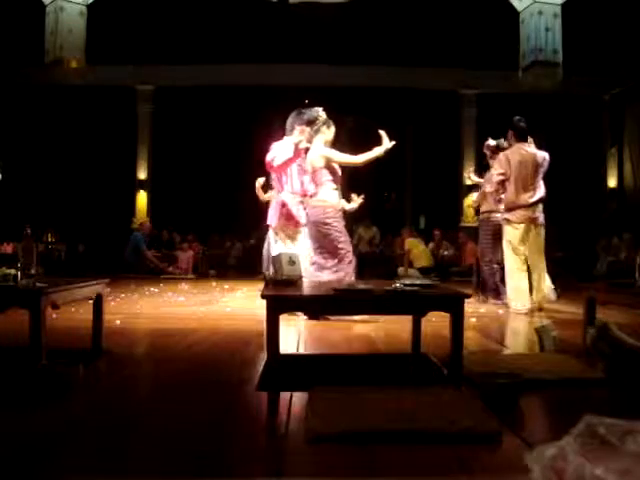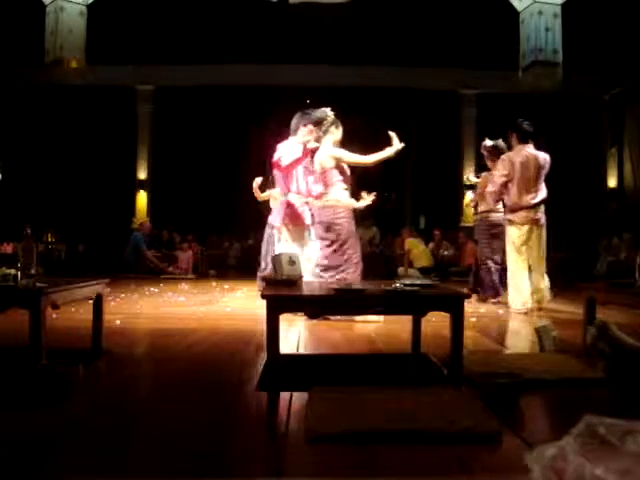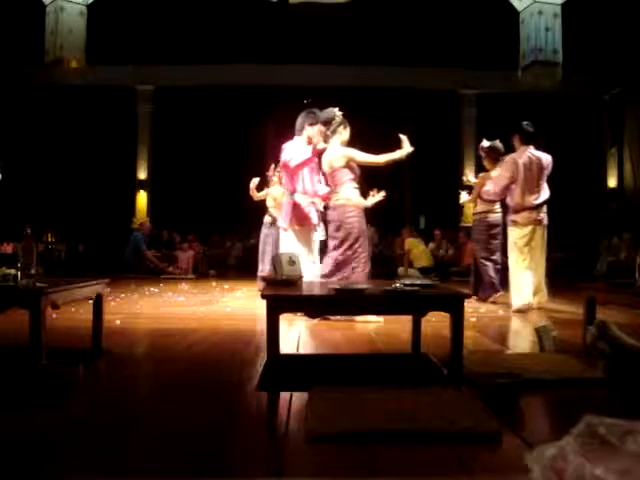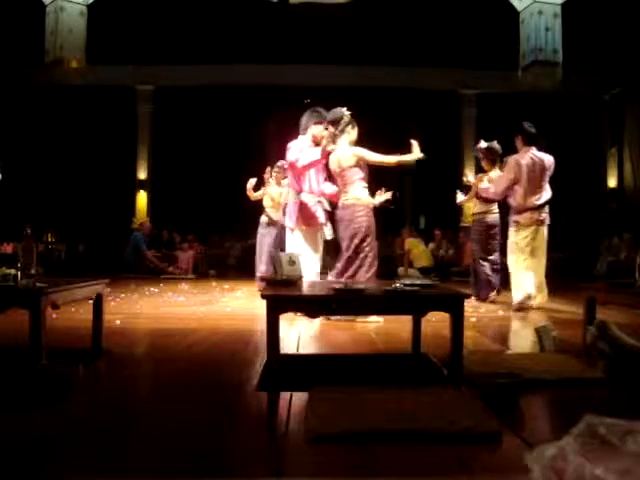
dt=0.1s
person 1, frame 1
left shoulder: (505, 157)
right shoulder: (541, 156)
left elbow: (494, 188)
left wrist: (500, 202)
right wrist: (532, 146)
left hip: (514, 215)
right hip: (535, 213)
left knee: (515, 261)
right knee: (536, 259)
left ankle: (520, 303)
right ankle: (541, 297)
person 1, frame 2
left shoulder: (508, 159)
right shoulder: (542, 158)
left elbow: (495, 189)
left wrist: (492, 200)
right wrist: (531, 148)
left hip: (516, 215)
right hip: (537, 214)
left knee: (516, 261)
right knee: (537, 259)
left ankle: (520, 302)
right ankle: (539, 296)
person 1, frame 3
left shoulder: (512, 160)
right shoulder: (545, 159)
left elbow: (497, 190)
left wrist: (484, 190)
right wrist: (529, 151)
left hip: (519, 216)
right hip: (539, 214)
left knee: (518, 259)
right knee: (537, 259)
left ankle: (522, 299)
right ankle: (537, 297)
person 1, frame 4
left shoulder: (515, 161)
right shoulder: (548, 160)
left elbow: (499, 190)
left wrist: (482, 188)
right wrist: (531, 152)
left hip: (521, 216)
right hip: (541, 215)
left knee: (518, 259)
right knee: (537, 259)
left ankle: (523, 293)
right ankle: (537, 297)
person 2, frame 1
left shoulder: (301, 153)
right shoulder: (280, 146)
left elbow: (307, 184)
right elbow: (272, 163)
right wrist: (295, 147)
left hip: (299, 211)
right hip: (285, 210)
left knee: (301, 259)
person 2, frame 2
left shoulder: (307, 153)
right shoulder: (285, 147)
right elbow: (279, 163)
right wrist: (303, 147)
left hip: (304, 211)
right hip: (290, 211)
left knee: (306, 260)
right knee: (297, 260)
person 2, frame 3
left shoulder: (310, 152)
right shoulder: (291, 147)
left elbow: (318, 186)
right elbow: (288, 163)
right wrist: (313, 149)
left hip: (310, 211)
right hip: (296, 210)
left knee: (309, 262)
right knee: (300, 261)
person 2, frame 4
left shoulder: (315, 150)
right shoulder: (296, 146)
right elbow: (295, 164)
right wrist: (322, 150)
left hip: (316, 210)
right hip: (303, 210)
left knee: (313, 261)
right knee: (305, 261)
person 3, frame 1
left shoulder: (313, 154)
right shoulder: (323, 152)
right elbow: (357, 160)
right wrist: (382, 149)
left hip: (319, 210)
right hip: (327, 211)
left knee: (322, 260)
right knee: (343, 257)
person 3, frame 2
left shoulder: (320, 155)
right shoulder: (333, 153)
right elbow: (367, 160)
left wrist: (356, 203)
right wrist: (392, 150)
left hip: (327, 210)
right hip: (338, 211)
left knee: (329, 260)
right knee: (350, 258)
person 3, frame 3
left shoulder: (326, 156)
right shoulder: (343, 152)
right elbow: (378, 160)
left wrist: (365, 201)
right wrist: (402, 152)
left hip: (336, 210)
right hip: (349, 210)
left knee: (337, 259)
right knee: (357, 258)
person 3, frame 4
left shoulder: (334, 156)
right shoulder: (353, 152)
right elbow: (388, 160)
left wrist: (372, 200)
right wrist: (412, 157)
left hip: (346, 209)
right hip: (358, 209)
left knee: (351, 259)
right knee: (364, 258)
person 4, frame 1
left shoulder: (490, 175)
left elbow: (479, 199)
left wrist: (474, 200)
right wrist: (478, 180)
left hip: (489, 218)
right hip: (501, 216)
left knee: (489, 258)
right knee: (498, 256)
left ankle: (496, 294)
right ankle: (492, 291)
person 4, frame 2
left shoulder: (486, 176)
left elbow: (476, 199)
right wrist: (478, 181)
left hip: (485, 218)
right hip: (499, 216)
left knee: (486, 256)
right knee: (496, 255)
left ankle: (494, 292)
right ankle: (486, 291)
person 4, frame 3
left shoulder: (485, 177)
left elbow: (473, 199)
left wrist: (464, 199)
left hip: (483, 218)
right hip: (497, 216)
left knee: (483, 255)
right knee: (494, 255)
left ankle: (492, 290)
right ankle: (484, 291)
person 4, frame 4
left shoulder: (482, 178)
right shoulder: (500, 176)
left elbow: (469, 199)
left wrist: (460, 198)
left hip: (480, 219)
right hip: (494, 217)
left knee: (479, 256)
right knee: (492, 255)
left ankle: (490, 288)
right ankle: (484, 292)
